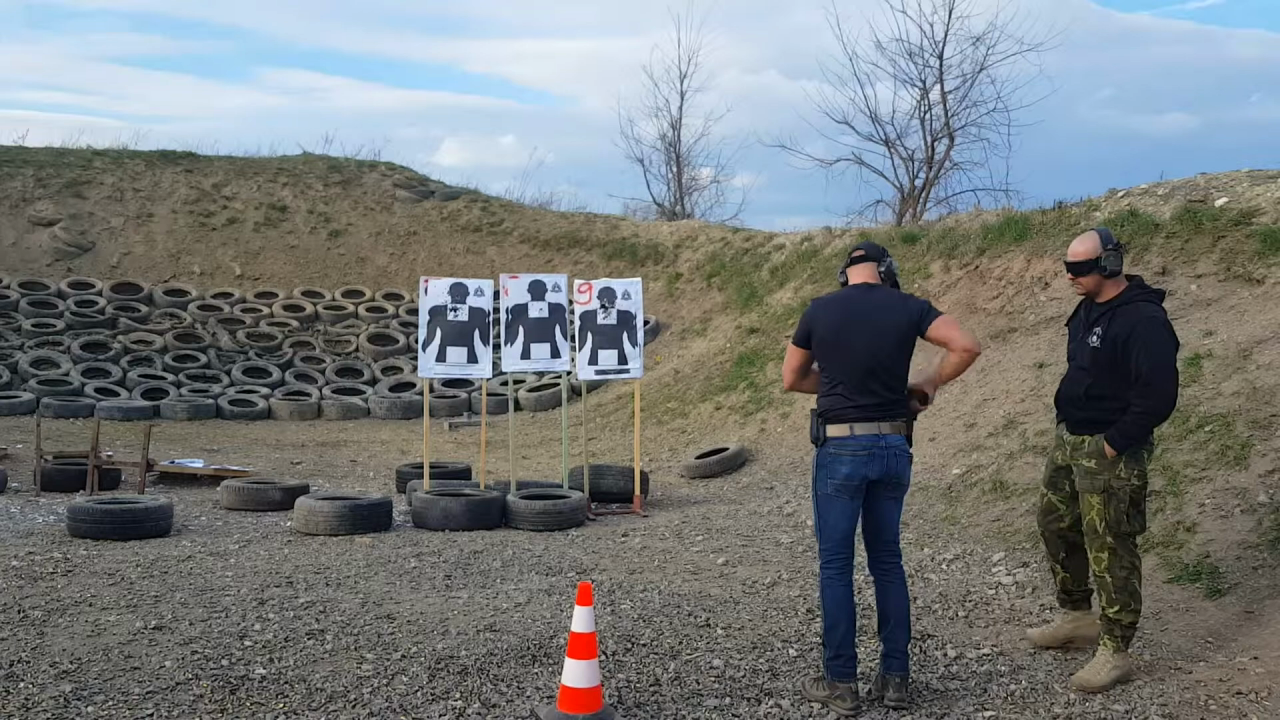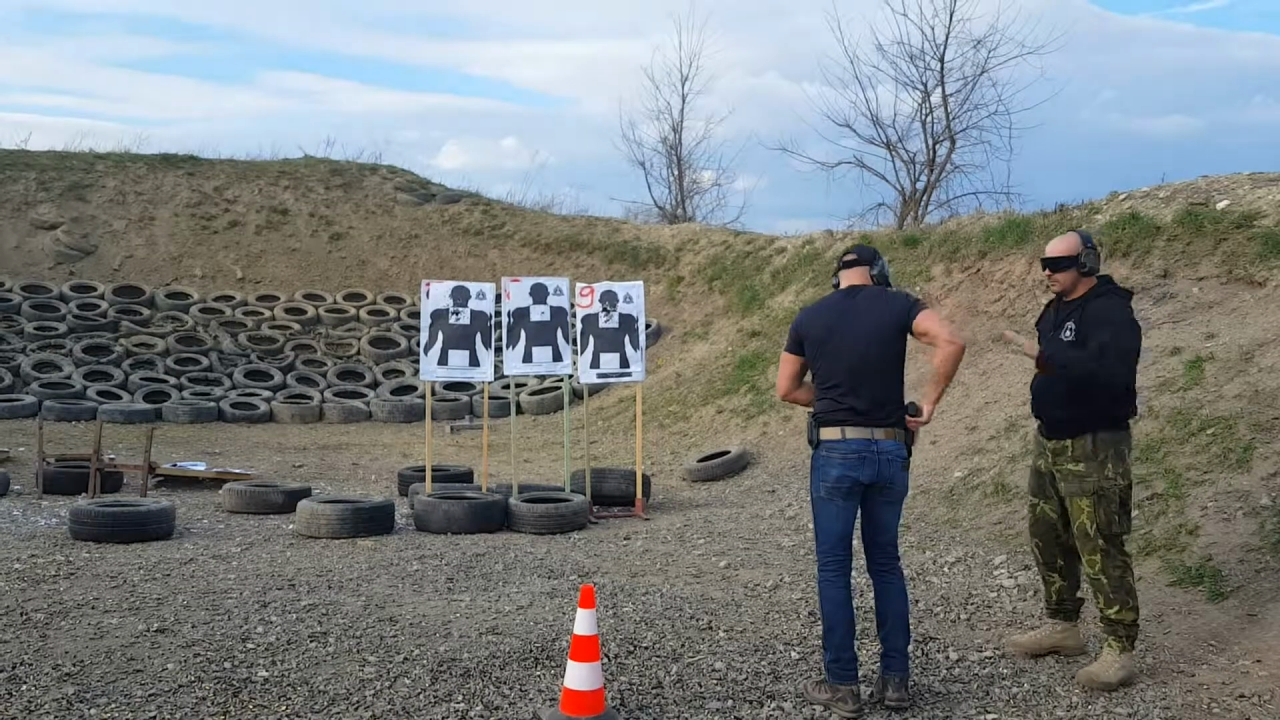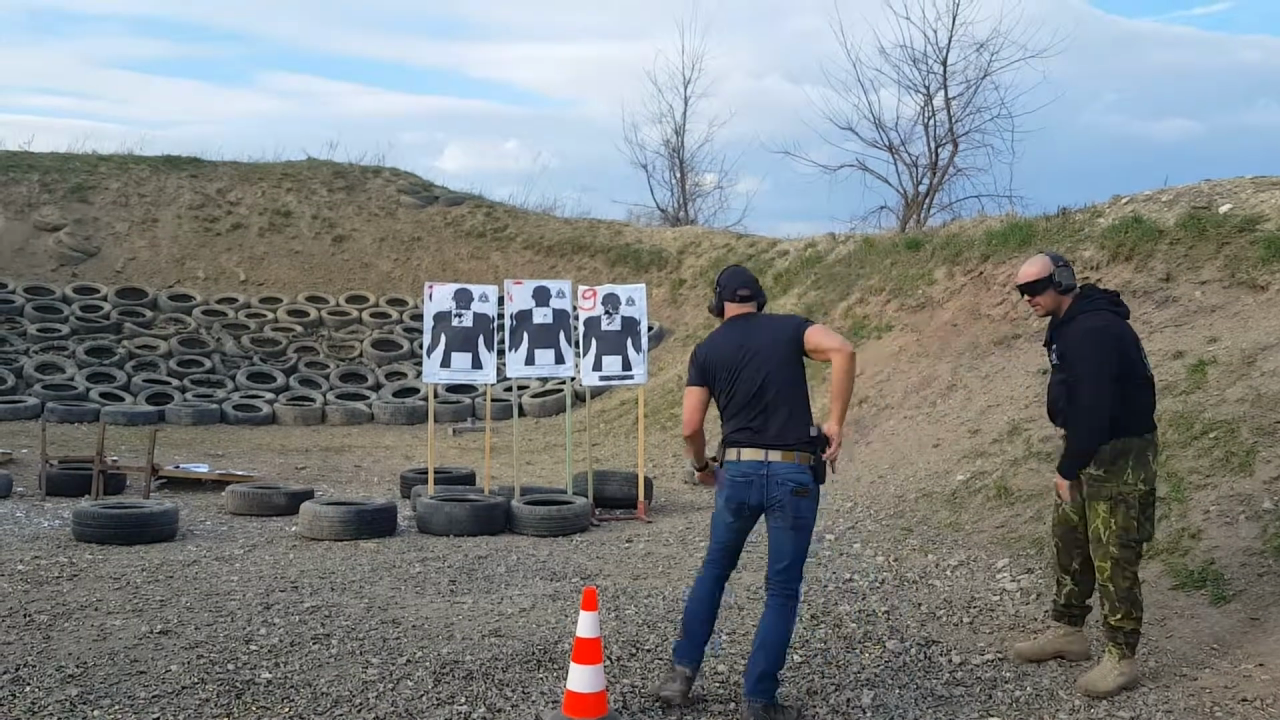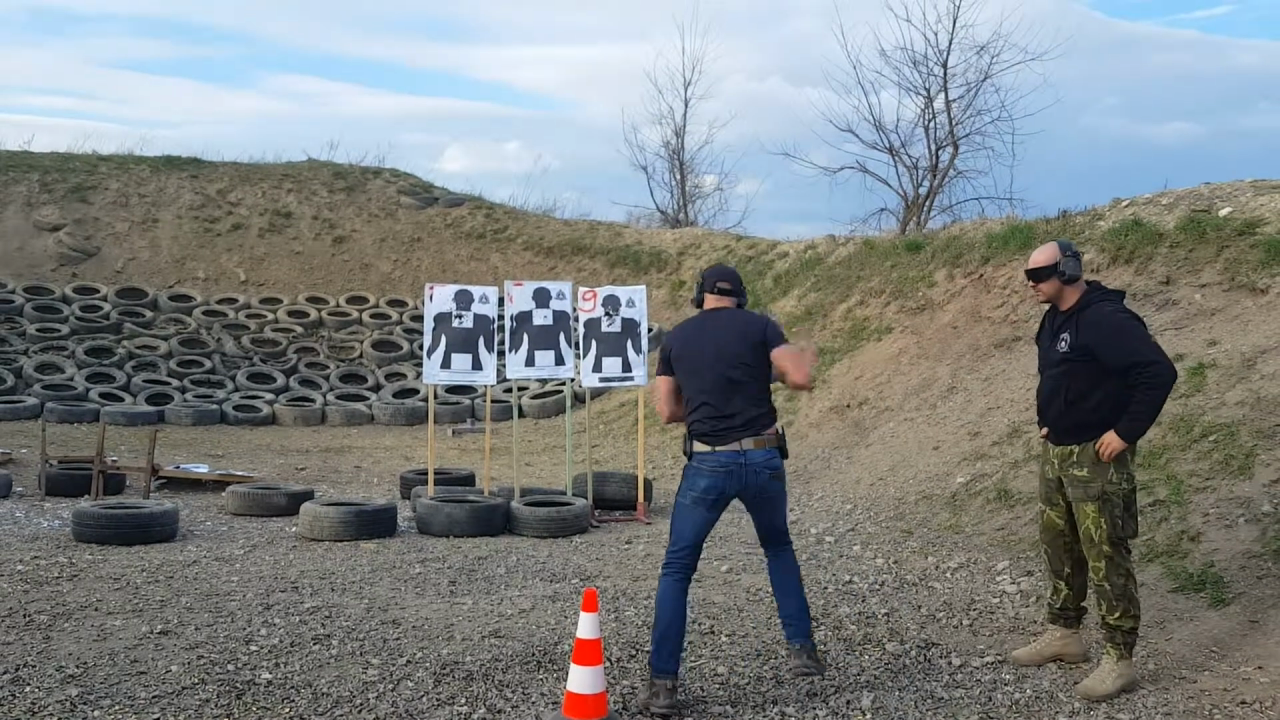
dt=0.7s
person 1, frame 1
left shoulder: (819, 310)
right shoulder: (908, 307)
left elbow: (791, 379)
right elbow: (967, 347)
right wrist: (925, 386)
left hip: (841, 449)
right hip: (893, 448)
left knee: (835, 565)
right knee: (887, 561)
right ankle: (894, 676)
person 1, frame 2
left shoulder: (809, 318)
right shoulder: (898, 305)
left elbow: (786, 390)
right elbow: (951, 343)
right wrist: (931, 403)
left hip: (836, 453)
right hip: (890, 452)
left knee: (833, 568)
right knee: (886, 563)
right ankle: (895, 678)
person 1, frame 3
left shoulder: (706, 349)
right shoulder: (786, 325)
left elbow: (691, 427)
right elbow: (842, 350)
left wrist: (701, 466)
right wrist: (836, 424)
left hip: (740, 473)
right hip: (793, 477)
left knee: (715, 572)
right knee: (782, 590)
left ankle: (682, 673)
person 1, frame 4
left shoulder: (674, 338)
right shoulder: (759, 326)
left elbow: (667, 413)
right elbow: (803, 378)
right wrist: (803, 354)
left hip: (708, 465)
right hip: (762, 460)
left knee: (676, 573)
right knee: (778, 548)
right ankle: (801, 648)
person 2, frame 1
left shoulder: (1143, 320)
right shoulder: (1088, 310)
left elbow: (1158, 396)
left wrist: (1115, 443)
left hip: (1110, 451)
right hip: (1069, 439)
left knee: (1109, 550)
right knee: (1055, 525)
left ankle: (1115, 652)
right ankle: (1078, 617)
person 2, frame 2
left shoulder: (1108, 312)
right shoulder: (1057, 309)
left elbow: (1112, 370)
left wrist: (1042, 353)
left hip: (1093, 446)
right hip: (1049, 443)
left knee: (1099, 549)
right knee: (1048, 540)
left ankle: (1119, 650)
right ankle: (1060, 625)
person 2, frame 3
left shoulder: (1093, 331)
right shoulder: (1070, 322)
left elbow: (1095, 406)
left wrist: (1067, 469)
right wrist: (1070, 462)
left hip: (1120, 453)
right hip: (1087, 451)
left knee: (1112, 556)
right knee: (1068, 544)
left ankle: (1121, 658)
right ankle: (1066, 632)
person 2, frame 4
left shoulder: (1106, 319)
right shoulder: (1054, 319)
left elbow: (1159, 373)
left wrist: (1126, 432)
left hip: (1097, 456)
right hip: (1057, 452)
left knee: (1106, 555)
right knee: (1058, 546)
left ankle: (1119, 659)
right ankle: (1063, 633)
